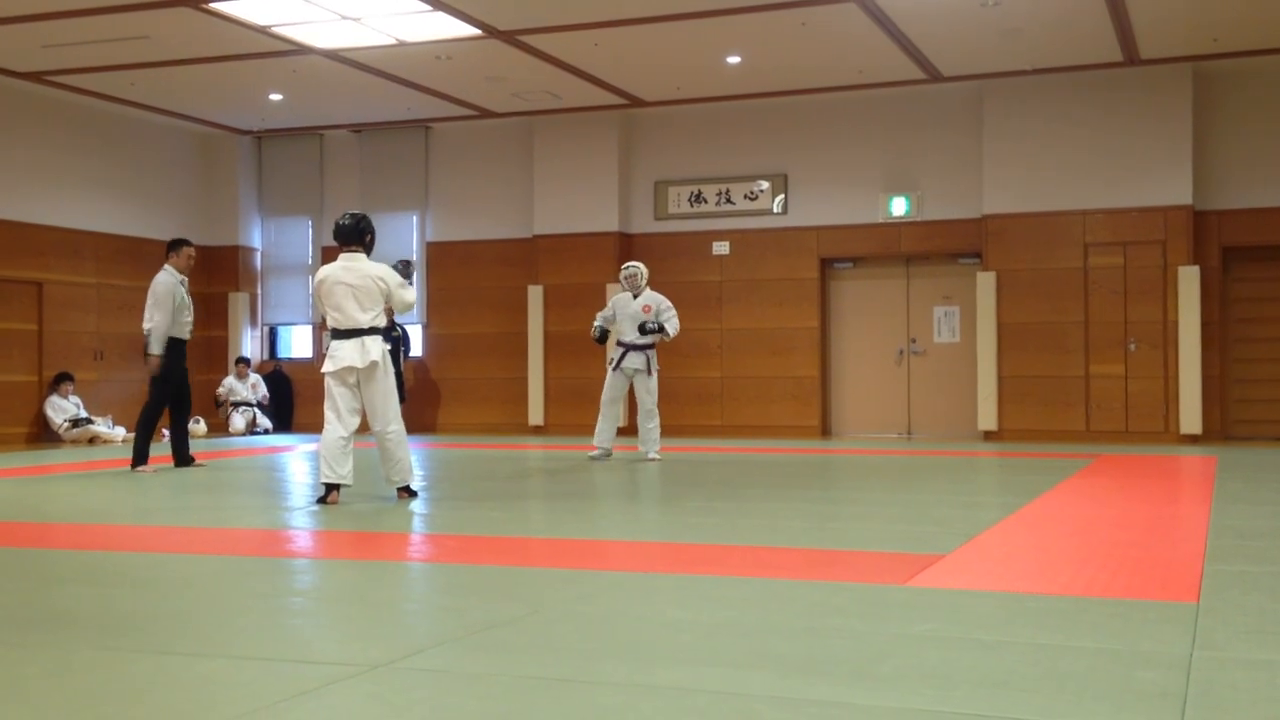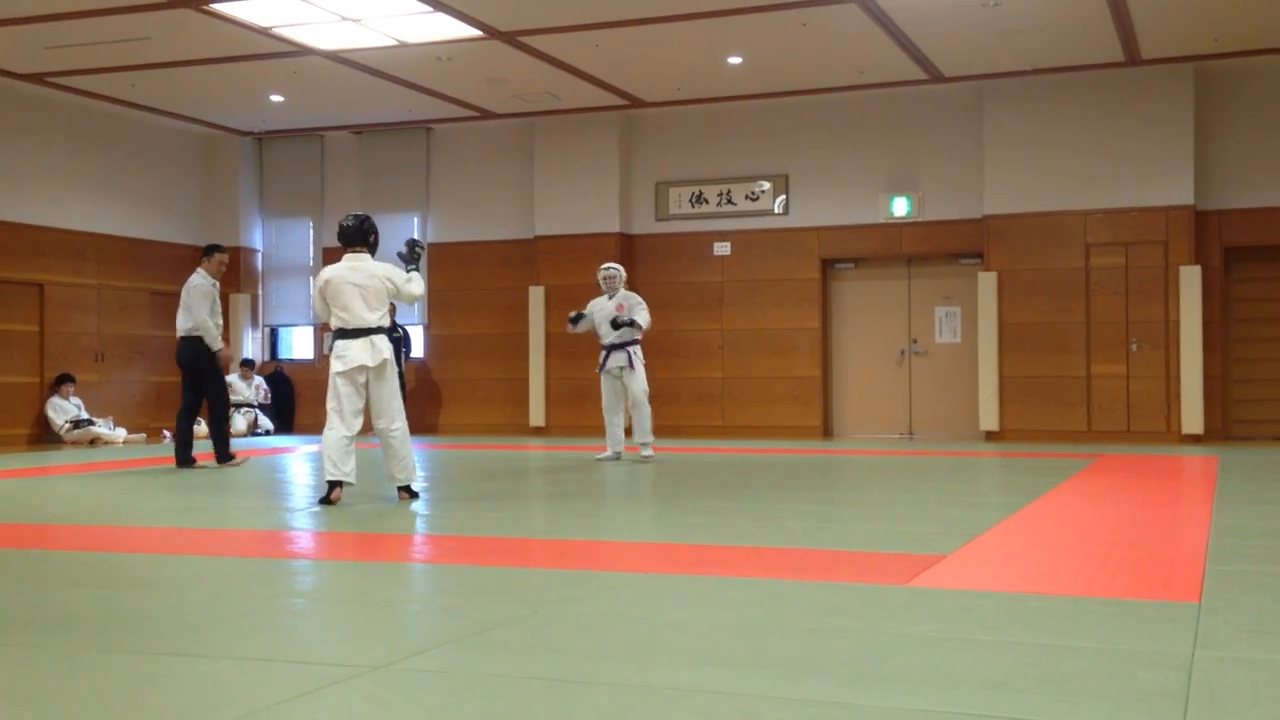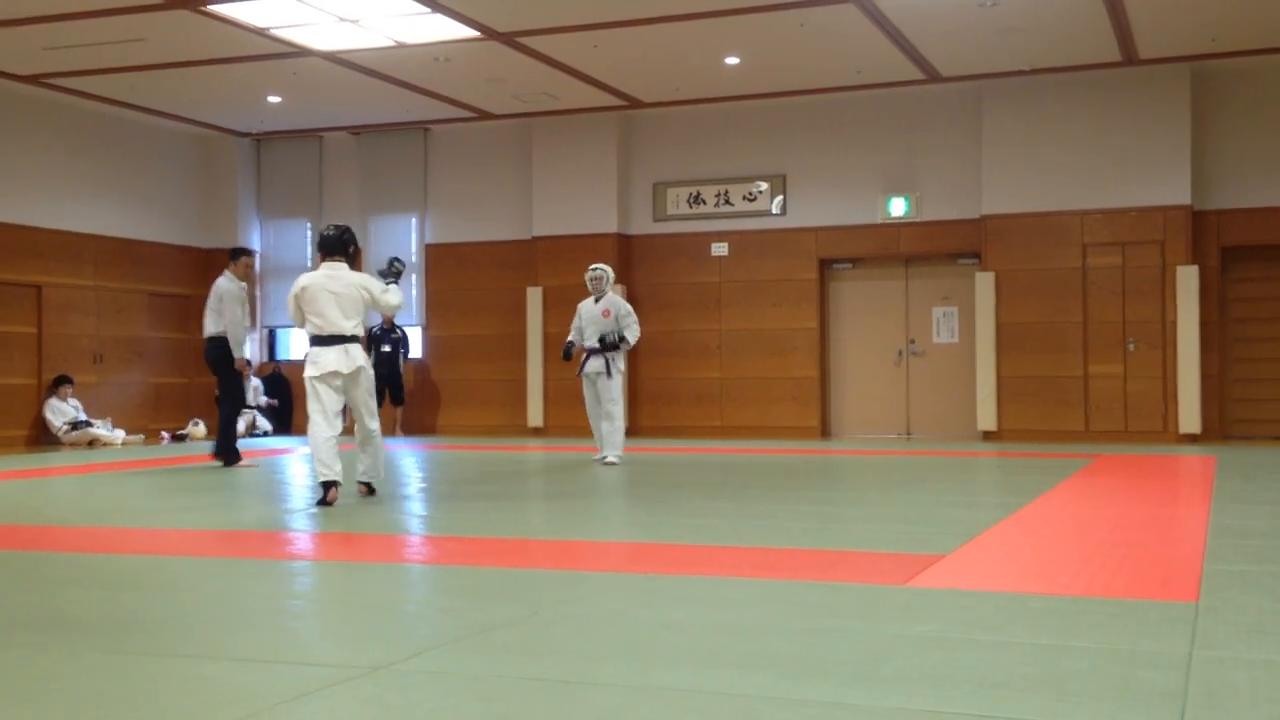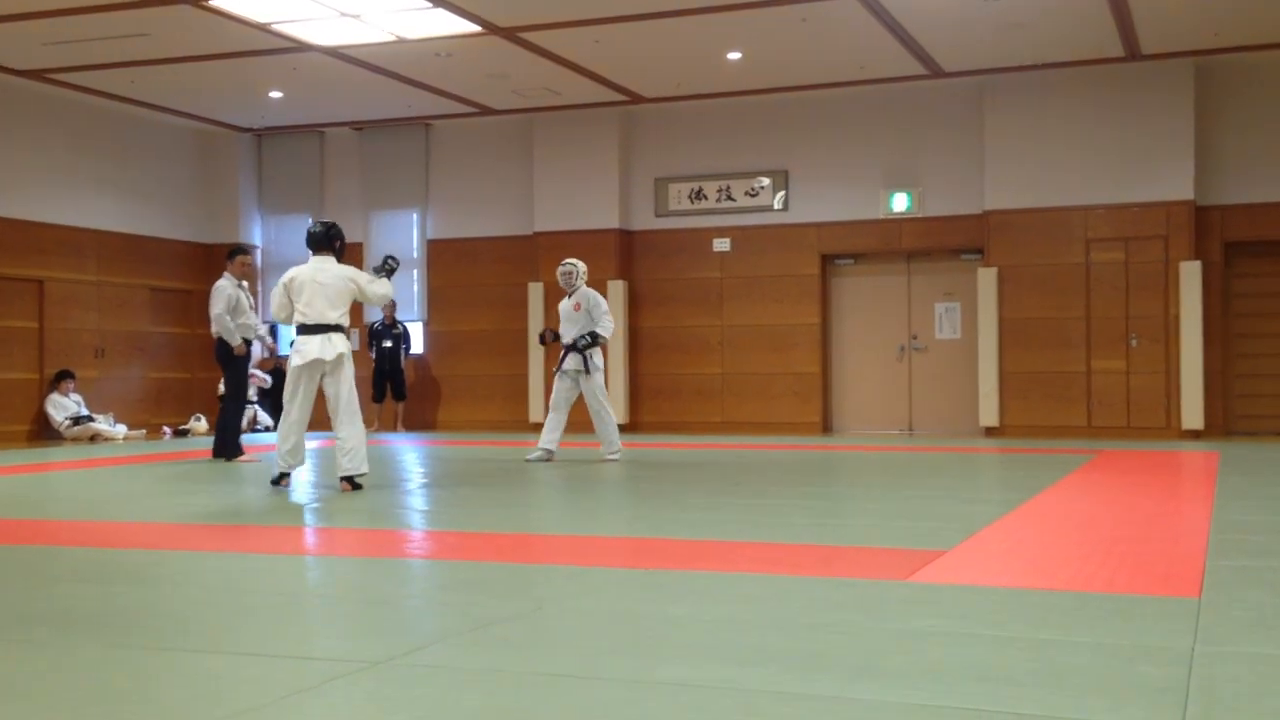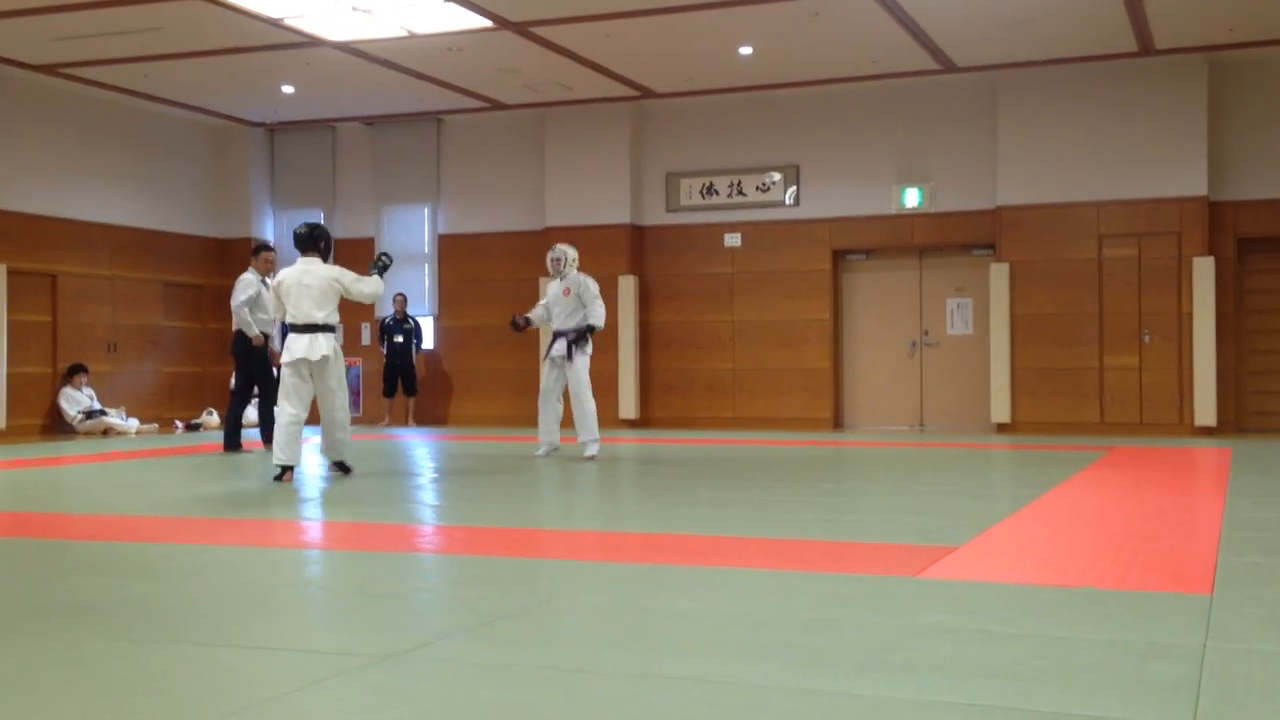
dt=0.5s
person 1, frame 1
left shoulder: (323, 275)
right shoulder: (381, 272)
right elbow: (406, 302)
right wrist: (406, 278)
left hip: (340, 350)
right hip: (372, 349)
left knee: (337, 421)
right knee: (387, 421)
left ankle: (332, 487)
right ankle: (402, 484)
person 1, frame 2
left shoulder: (328, 274)
right shoulder: (385, 271)
left elbow: (322, 314)
right elbow: (414, 292)
right wrist: (413, 266)
left hip: (345, 350)
right hip: (378, 348)
left knee: (340, 422)
right knee: (391, 420)
left ankle: (335, 484)
right ankle: (404, 484)
person 1, frame 3
left shoulder: (304, 282)
right shoulder: (362, 281)
left elbow: (297, 319)
right elbow: (392, 304)
right wrist: (392, 280)
left hip: (320, 356)
right hip: (352, 355)
left knee: (323, 424)
right knee: (368, 421)
left ankle: (329, 484)
right ankle: (366, 479)
person 1, frame 4
left shoulder: (293, 274)
right shoulder: (348, 274)
left elbow: (280, 313)
right elbow: (382, 295)
right wrist: (385, 275)
left hip: (305, 345)
right hip: (336, 345)
left knee: (295, 412)
right knee: (346, 414)
left ankle: (284, 471)
right ankle: (349, 475)
person 1, frame 5
left shoulder: (283, 276)
right shoulder: (334, 274)
left elbow: (278, 313)
right elbow: (371, 292)
right wrist: (377, 272)
left hip: (295, 343)
right hip: (325, 344)
left knee: (290, 408)
right knee: (334, 408)
left ankle: (286, 466)
right ankle: (336, 458)
person 2, frame 1
left shoulder: (177, 282)
right shoulder: (166, 282)
right elbow: (161, 320)
right wrist: (155, 353)
left hip: (175, 349)
right hip: (164, 351)
left knee: (182, 404)
right knee: (156, 404)
left ankle: (182, 457)
right ankle: (139, 460)
person 2, frame 2
left shoulder: (203, 283)
right shoulder: (201, 284)
right elbow: (202, 319)
left wrist: (217, 347)
right wrist: (219, 347)
left hip: (190, 348)
right hip: (198, 348)
left knee: (190, 403)
right knee: (218, 402)
left ankle: (184, 457)
right ankle: (224, 455)
person 2, frame 3
left shoulder: (226, 284)
right shoulder: (231, 288)
right elbow: (234, 323)
left wrist: (236, 354)
right wrist: (239, 356)
left hip: (217, 346)
right hip: (224, 348)
left knee: (231, 401)
right knee: (232, 402)
left ankle: (223, 450)
right ankle: (230, 456)
person 2, frame 4
left shoulder: (242, 288)
right shoulder: (224, 286)
left elbow: (252, 320)
right elbow: (219, 317)
left wrist: (266, 340)
right wrist: (236, 342)
left hip: (241, 348)
right hip: (231, 349)
left knee: (233, 398)
right knee: (236, 398)
left ankle: (221, 448)
right ankle: (233, 451)
person 2, frame 5
left shoulder: (264, 283)
right shoulder: (248, 280)
right elbow: (238, 307)
left wrist: (273, 345)
right wrist: (253, 333)
left hip: (256, 343)
right hip: (250, 342)
left knee: (242, 393)
right knee: (268, 390)
left ankle: (231, 442)
right ankle: (269, 439)
person 3, frame 1
left shoulder: (658, 301)
right shoulder: (617, 301)
left elbow: (673, 326)
right elbow: (602, 319)
left wrist: (656, 327)
right wrist: (599, 331)
left hip: (644, 357)
right hip: (621, 356)
left knee: (647, 405)
right knee: (609, 401)
left ankle: (651, 449)
right ankle: (603, 446)
person 3, frame 2
left shoulder: (632, 298)
right shoulder: (596, 304)
left elbow: (643, 319)
right elbow: (579, 325)
left wrist: (628, 322)
right wrist: (574, 319)
left hip: (630, 355)
right hip: (608, 357)
left knee: (638, 397)
right knee: (611, 405)
left ankle: (645, 443)
right ankle: (615, 449)
person 3, frame 3
left shoulder: (619, 304)
right shoulder: (583, 306)
left elbow: (633, 330)
right elbow: (577, 332)
left wrist: (617, 339)
right wrist: (570, 346)
left hip: (610, 361)
right hip: (589, 362)
left knee: (611, 407)
right knee: (594, 409)
left ankle: (612, 453)
right ankle: (604, 449)
person 3, frame 4
left shoulder: (591, 296)
right shoulder: (564, 303)
left elbow: (606, 323)
left wrist: (589, 338)
right wrist: (552, 336)
left hip: (588, 357)
right hip: (568, 358)
left knee: (598, 404)
right knee: (557, 404)
left ankle: (613, 449)
right ankle: (546, 449)
person 3, frame 5
left shoulder: (582, 281)
right shoulder: (552, 287)
left elbow: (596, 308)
right elbow: (545, 310)
left wrist: (587, 331)
right wrist: (525, 320)
left hip: (576, 344)
right hip: (557, 344)
left knee: (580, 391)
right knee: (548, 393)
left ankle: (590, 441)
right ankle: (549, 441)
